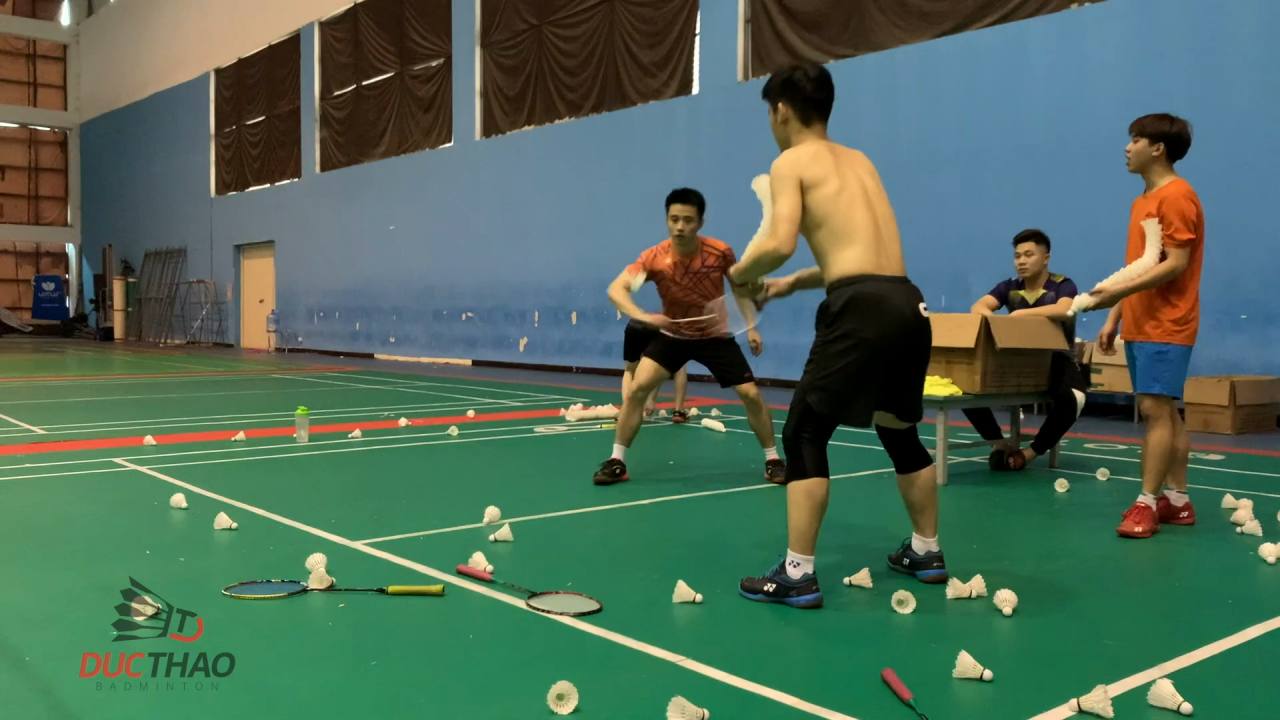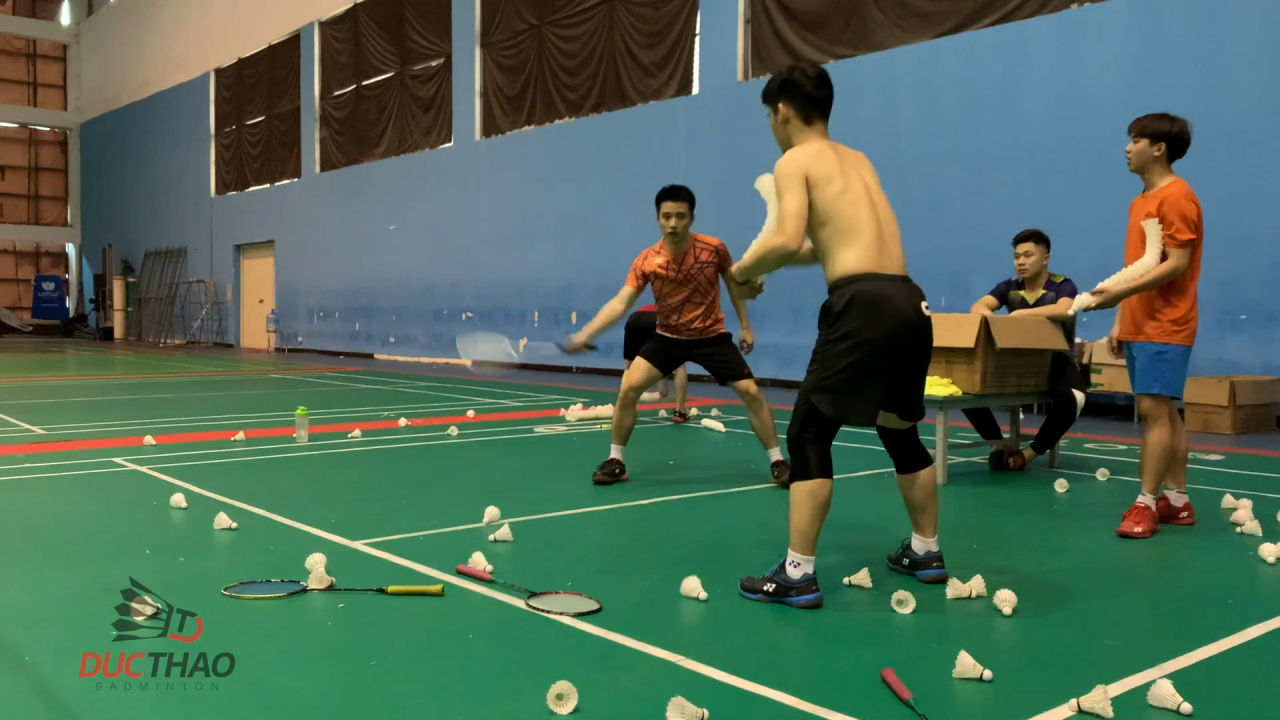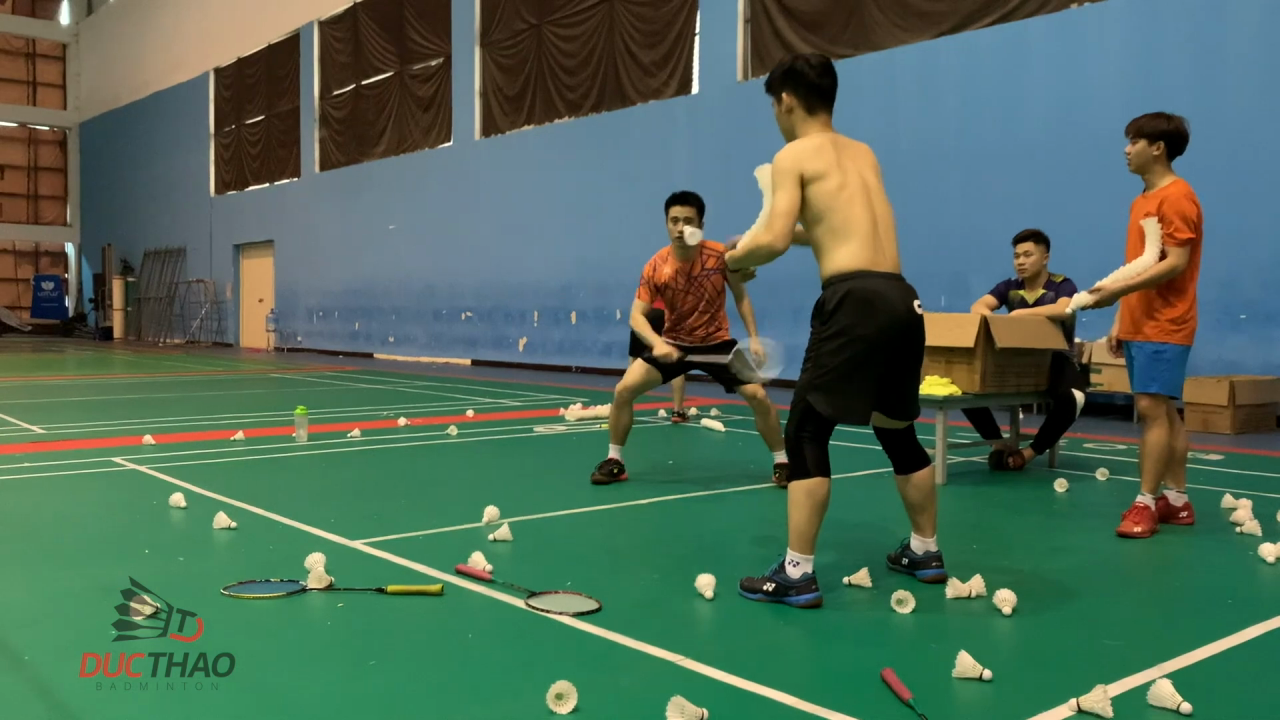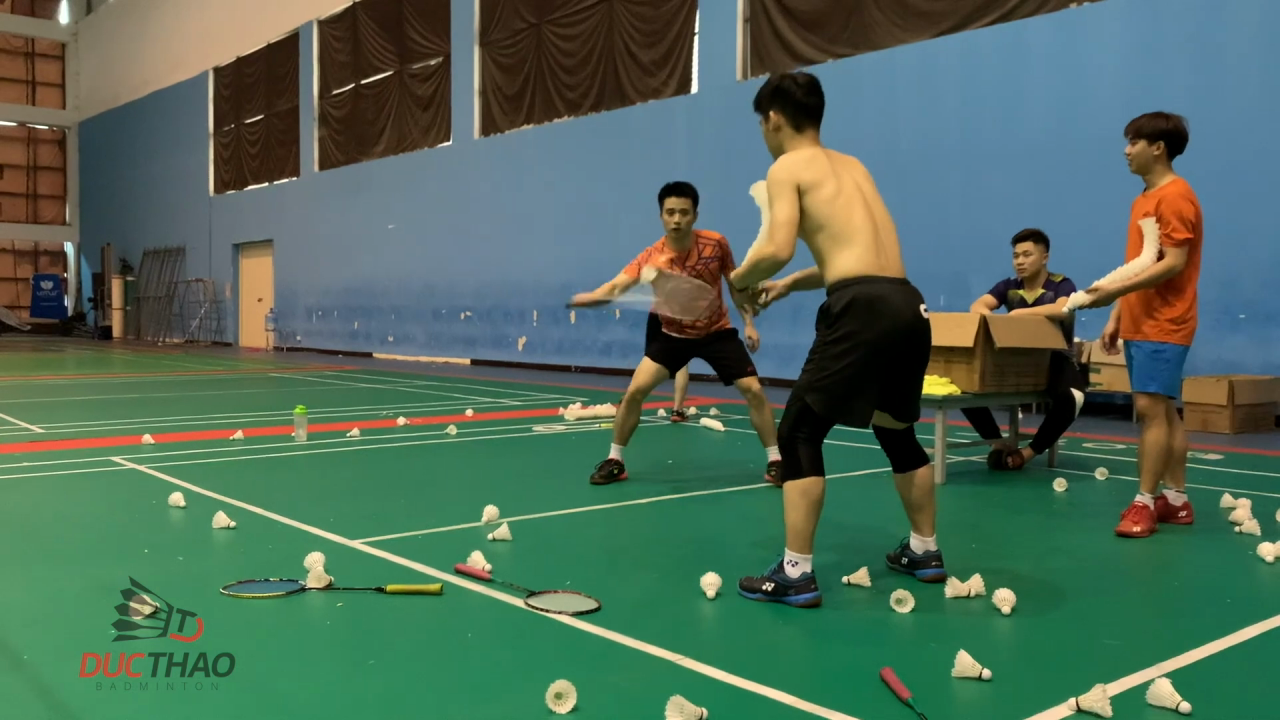
dt=0.2s
person 1, frame 1
left shoulder: (792, 163)
right shoulder: (859, 162)
left elbow: (781, 245)
left wrist: (742, 272)
right wrist: (791, 283)
left hip: (862, 307)
right hip: (905, 302)
left knee: (804, 435)
right knee: (901, 431)
left ankle: (798, 574)
right ankle: (926, 552)
person 1, frame 2
left shoulder: (795, 161)
right shoulder: (858, 161)
left elbow: (786, 242)
left wrist: (742, 270)
right wrist: (809, 252)
left hip: (863, 305)
right hip: (908, 301)
left knee: (808, 436)
right knee: (901, 431)
left ankle: (798, 575)
right ankle: (926, 552)
person 1, frame 3
left shoulder: (794, 155)
right shoulder: (863, 154)
left elbow: (773, 239)
left wrist: (735, 257)
right wrist: (798, 230)
left hip: (855, 302)
right hip: (900, 299)
left knee: (806, 435)
right knee: (898, 429)
left ankle: (797, 573)
right ankle: (925, 552)
person 1, frame 4
left shoulder: (788, 168)
right shoulder: (853, 166)
left elbow: (777, 250)
left wrist: (741, 278)
right wrist: (789, 285)
left hip: (862, 307)
right hip: (906, 304)
left knee: (799, 434)
right knee: (897, 431)
left ankle: (796, 574)
right ankle: (924, 550)
person 2, frame 1
left shoulder: (1177, 197)
right shoulder: (1143, 200)
left elbow: (1176, 265)
left wrist: (1117, 292)
right wrist: (1113, 319)
left hip: (1165, 326)
right hip: (1141, 325)
left knee: (1155, 408)
right knee: (1165, 410)
left ankle: (1147, 503)
right ankle: (1177, 500)
person 2, frame 2
left shoulder: (1177, 197)
right shoulder: (1142, 200)
left elbow: (1177, 264)
left wrist: (1120, 292)
right wrist: (1120, 321)
left hip: (1164, 326)
right hip: (1140, 325)
left knee: (1154, 409)
right knee: (1165, 411)
left ankle: (1147, 502)
right ankle: (1177, 500)
person 2, frame 3
left shoulder: (1177, 197)
right shoulder: (1142, 199)
left elbow: (1176, 263)
left wrist: (1118, 289)
right wrist: (1119, 320)
left hip: (1164, 325)
right hip: (1140, 324)
left knee: (1152, 408)
right knee: (1164, 411)
left ankle: (1147, 502)
right ankle: (1177, 500)
person 2, frame 4
left shoulder: (1176, 197)
right shoulder: (1143, 199)
left elbow: (1173, 264)
left wrist: (1114, 291)
right wrist: (1115, 317)
left hip: (1163, 325)
right hip: (1140, 323)
left knee: (1150, 408)
right knee: (1164, 410)
left ankle: (1145, 502)
right ankle: (1176, 499)
person 3, frame 1
left shoulder: (720, 252)
right shoulder: (654, 257)
left elbow: (740, 288)
right elbow: (616, 289)
left wrist: (752, 328)
right wrist: (639, 314)
left hip: (715, 337)
right hip: (672, 336)
left knee: (751, 395)
right knee: (636, 389)
left ankle: (773, 460)
right ankle: (617, 462)
person 3, frame 2
left shoulder: (714, 248)
right shoulder: (648, 260)
right elbow: (620, 303)
left wrist: (745, 326)
right wrist: (586, 333)
left hip: (711, 336)
right hip: (668, 337)
left knee: (751, 393)
right knee: (628, 389)
left ankle: (777, 461)
right ankle: (615, 460)
person 3, frame 3
left shoulder: (720, 255)
right shoulder: (655, 267)
left elbow: (740, 295)
right elbow: (637, 316)
left wrist: (754, 337)
right wrist: (656, 344)
left hip: (716, 344)
right hip: (672, 345)
left knee: (758, 397)
right knee: (623, 391)
left ankle: (781, 463)
right ankle: (614, 461)
person 3, frame 4
left shoulder: (716, 244)
right shoulder: (651, 257)
right elbow: (616, 286)
left wrist: (749, 323)
right wrist: (592, 295)
left hip: (717, 334)
right hip: (673, 336)
left knee: (754, 391)
right knee: (634, 392)
left ankle: (775, 461)
right ankle: (615, 461)
person 4, frame 1
left shoulder: (1063, 285)
right shoulder: (1010, 287)
left elbow: (1064, 310)
right elbow: (978, 307)
left wrist: (1019, 314)
left hip: (1056, 361)
left knee: (1071, 398)
left ankle: (1031, 452)
right ankle: (1000, 444)
person 4, frame 2
left shoulder: (1063, 285)
right shoulder: (1009, 287)
left elbow: (1064, 310)
right elbow: (978, 307)
left wrist: (1019, 314)
left hip: (1055, 361)
left knee: (1071, 399)
left ankle: (1031, 452)
right ankle: (1000, 444)
person 4, frame 3
left shoulder: (1062, 285)
right shoulder: (1009, 287)
left elbow: (1063, 310)
right elbow: (978, 307)
left wrist: (1018, 313)
left hip: (1056, 361)
left knee: (1071, 399)
left ankle: (1031, 451)
right ankle: (1000, 444)
person 4, frame 4
left shoulder: (1062, 285)
right shoulder: (1008, 286)
left elbow: (1062, 310)
right elbow: (977, 306)
left wrist: (1017, 313)
left hip: (1055, 361)
left knee: (1070, 398)
left ankle: (1030, 451)
right ankle: (999, 443)
